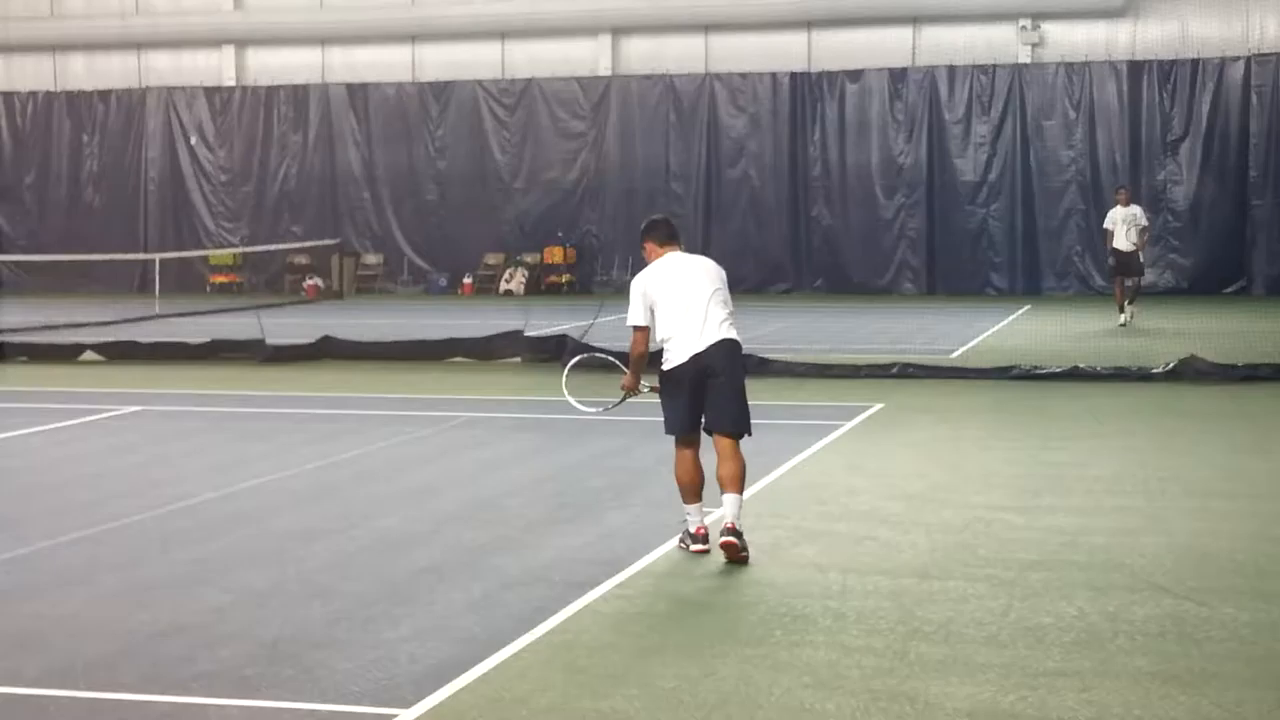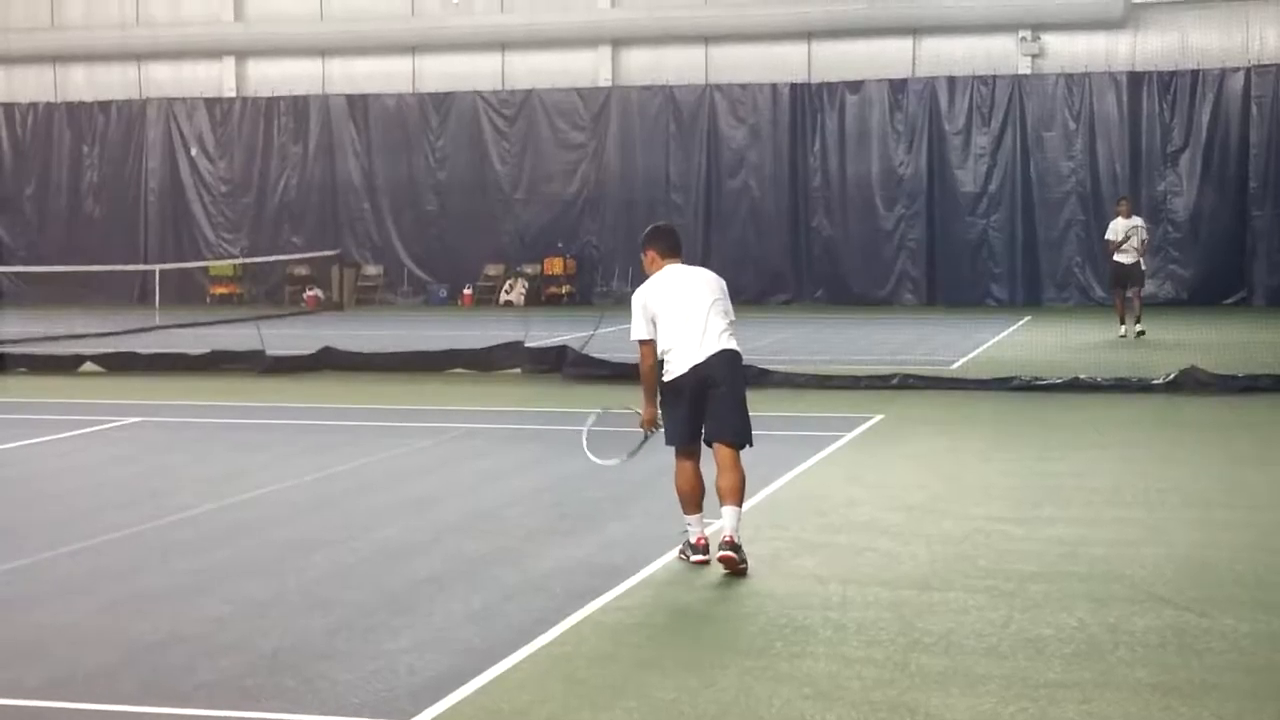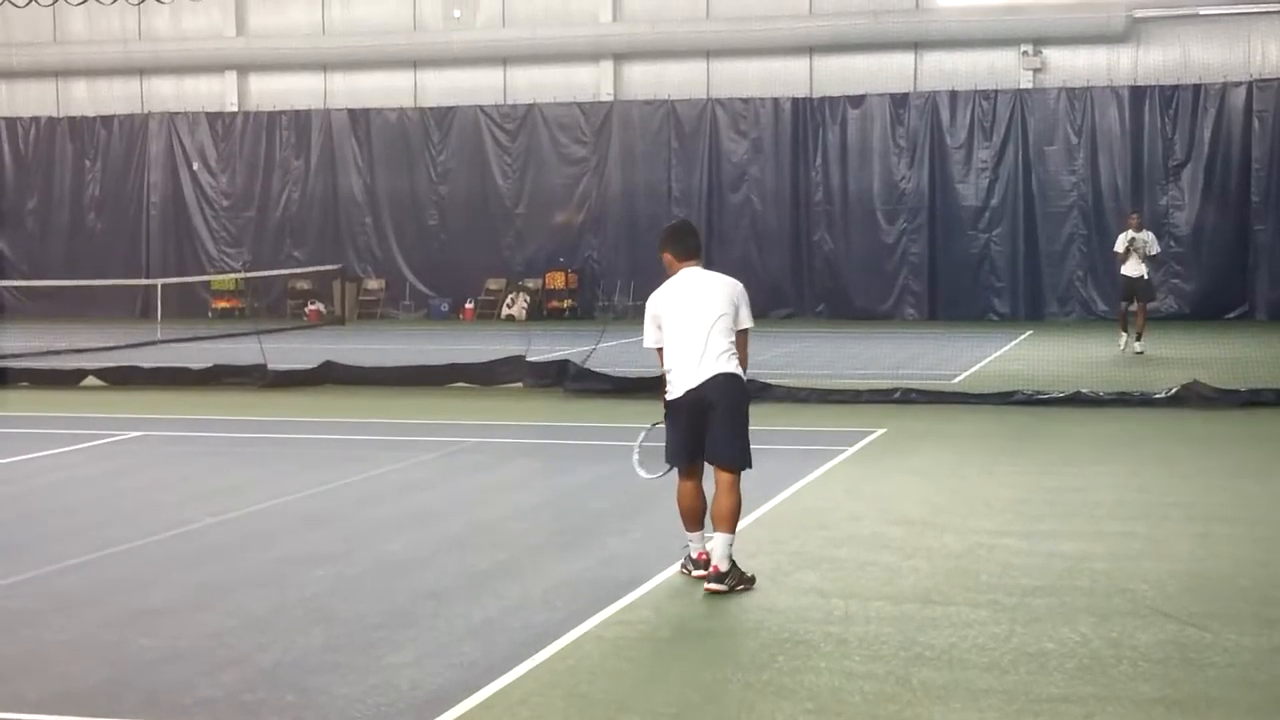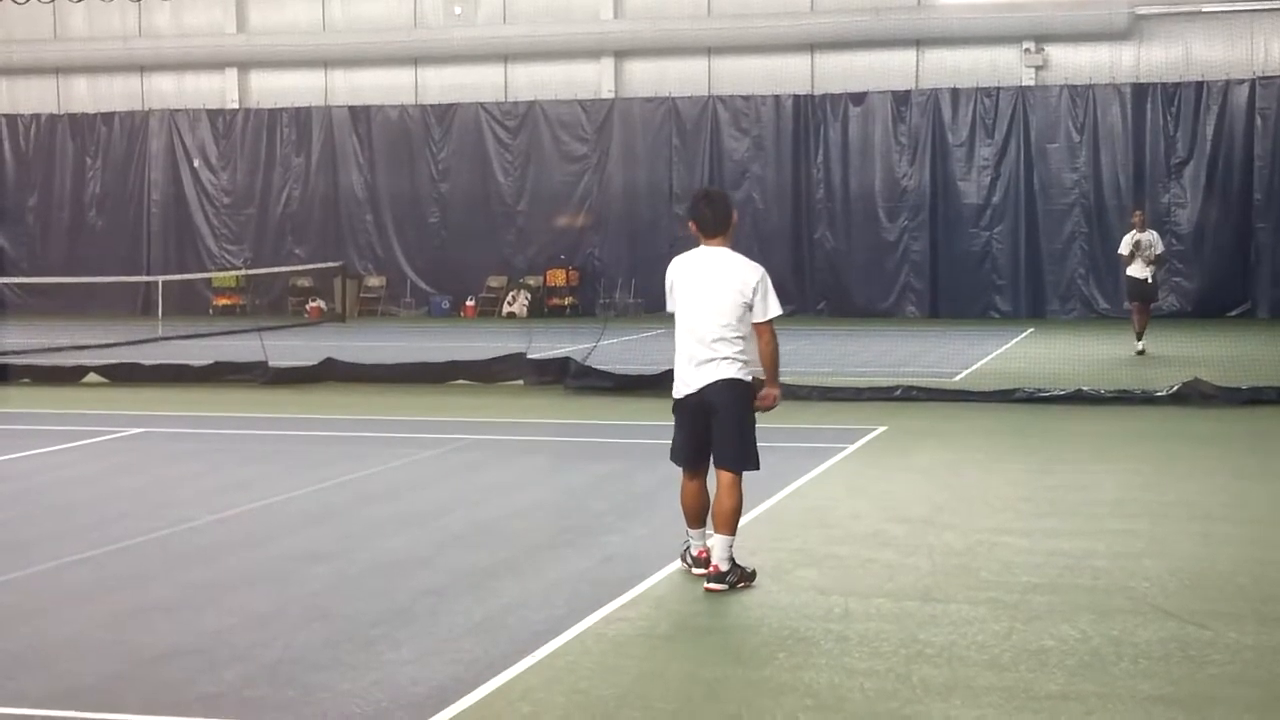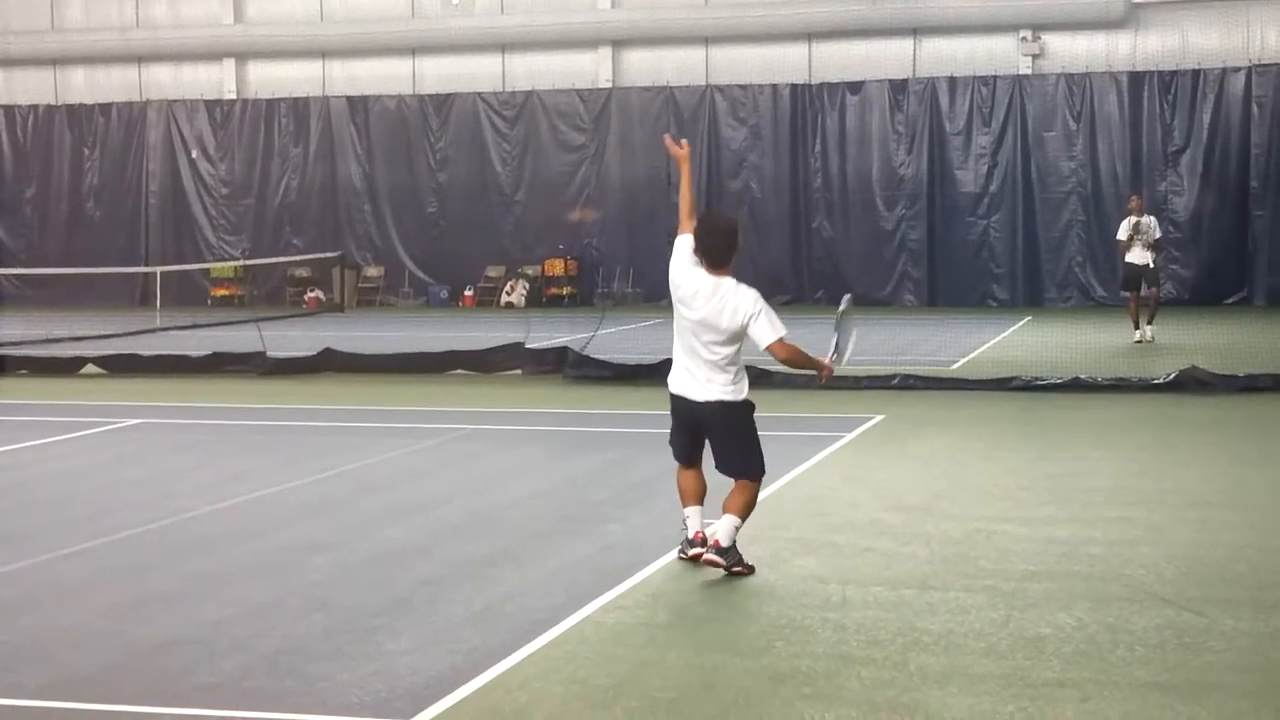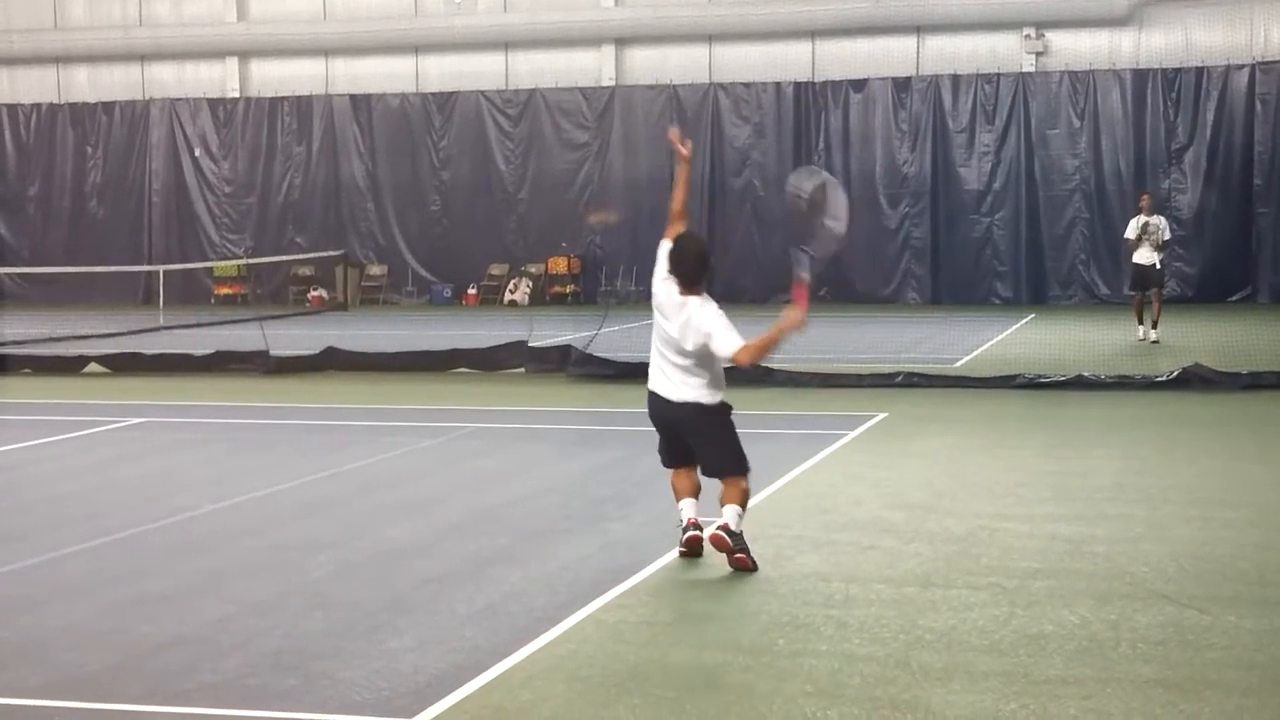
dt=0.4s
person 1, frame 1
left shoulder: (644, 279)
right shoulder: (711, 266)
left elbow: (640, 345)
left wrist: (633, 376)
left hip: (680, 360)
right hip: (724, 349)
left knee: (686, 445)
right knee: (727, 442)
left ankle: (696, 528)
right ankle: (731, 524)
person 1, frame 2
left shoulder: (645, 293)
right shoulder: (712, 278)
left elbow: (648, 359)
left wrist: (650, 405)
left hip: (680, 372)
right hip: (724, 361)
left knee: (686, 457)
right knee: (727, 454)
left ankle: (696, 539)
right ankle: (729, 537)
person 1, frame 3
left shoulder: (658, 298)
right shoulder: (730, 286)
right elbow: (740, 351)
left hip: (681, 390)
right hip: (724, 383)
left knee: (688, 474)
right knee: (727, 475)
left ankle: (697, 554)
right ankle: (721, 566)
person 1, frame 4
left shoulder: (677, 269)
right shoulder: (751, 273)
right elbow: (765, 337)
right wrist: (771, 383)
left hip: (687, 387)
right hip: (731, 384)
left knee: (693, 474)
right knee: (729, 477)
left ankle: (697, 551)
right ankle: (721, 566)
person 1, frame 5
left shoulder: (682, 277)
right shoulder: (746, 302)
left elbow: (685, 219)
right elbow: (781, 350)
left wrist: (684, 166)
right wrist: (818, 365)
left hip: (683, 396)
right hip: (726, 403)
left knee: (688, 465)
right knee: (748, 480)
left ankle: (694, 533)
right ankle: (721, 541)
person 1, frame 6
left shoulder: (663, 284)
right shoulder: (709, 318)
left elbow: (676, 221)
right elbow: (746, 359)
left wrist: (684, 166)
right wrist: (785, 327)
left hip: (661, 400)
right hip: (702, 407)
left knee: (681, 465)
right knee: (734, 480)
left ankle: (690, 523)
right ankle: (727, 526)
